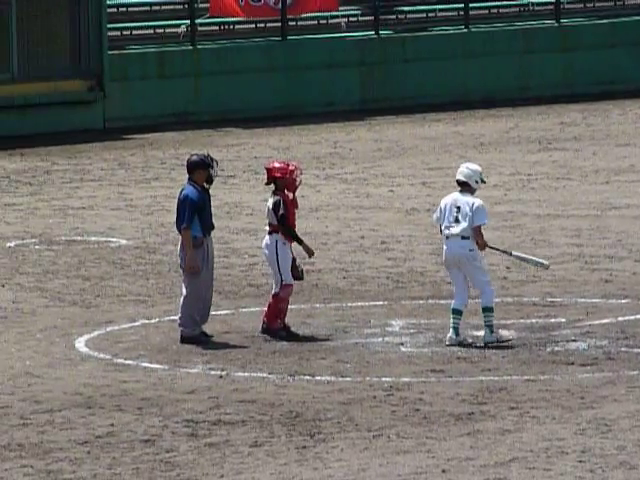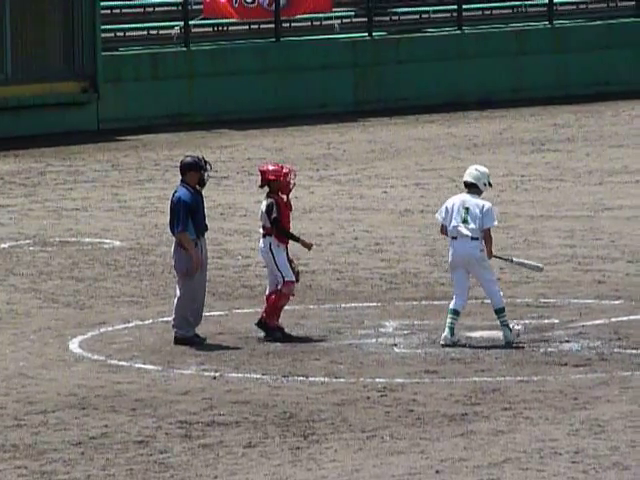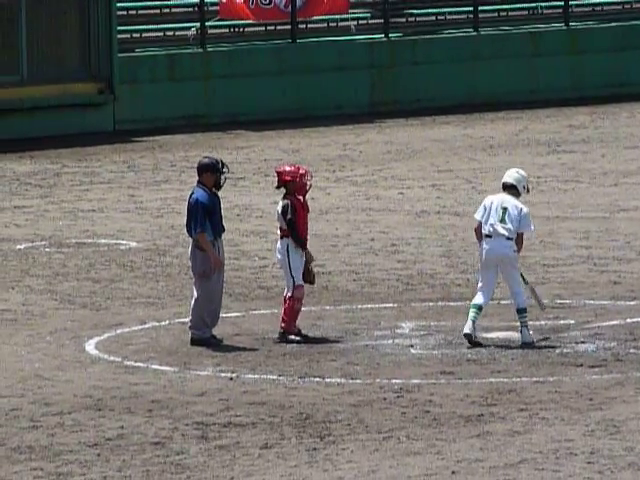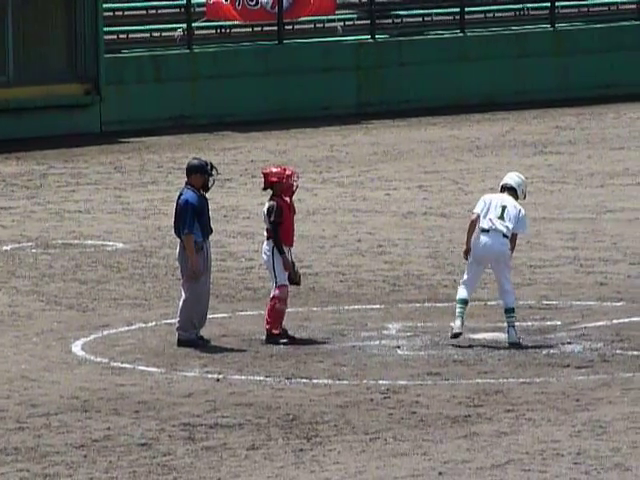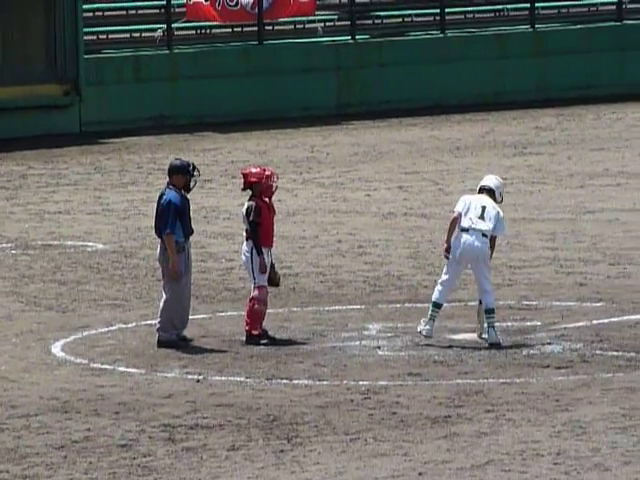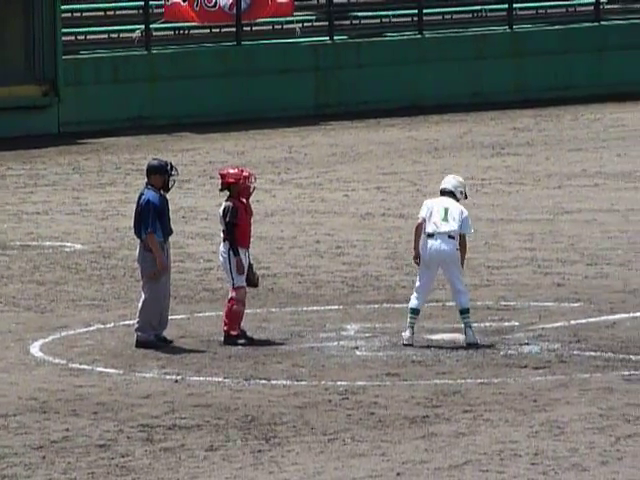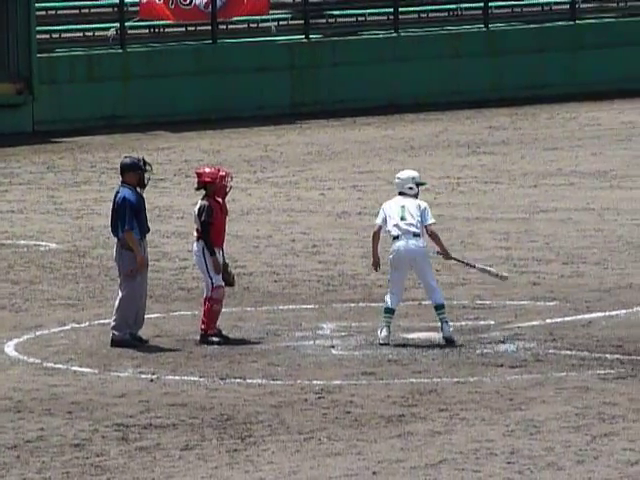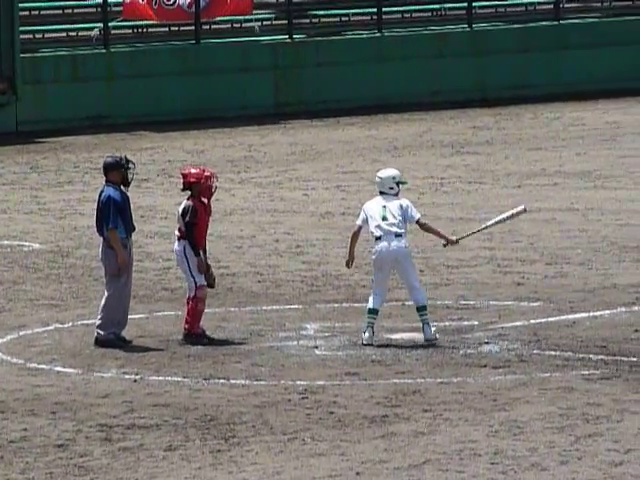
dt=0.2s
person 1, frame 1
left shoulder: (202, 190)
right shoulder: (189, 194)
right elbow: (185, 227)
right wrist: (189, 254)
left hip: (205, 242)
right hip: (195, 246)
left knee: (205, 289)
right knee: (192, 290)
left ankle: (197, 327)
right ankle: (188, 331)
person 1, frame 2
left shoulder: (194, 192)
right shoulder: (182, 196)
right elbow: (181, 230)
right wrist: (194, 254)
left hip: (199, 244)
right hip: (187, 248)
left knee: (197, 291)
right knee: (186, 291)
left ankle: (190, 329)
right ankle: (182, 333)
person 1, frame 3
left shoulder: (210, 194)
right shoulder: (200, 197)
right elbow: (199, 231)
right wrist: (212, 254)
left hip: (216, 245)
right hip: (204, 249)
left knee: (214, 292)
right knee: (204, 292)
left ankle: (206, 331)
right ankle: (198, 334)
person 1, frame 4
left shoulder: (197, 195)
right shoulder: (189, 198)
right elbow: (186, 232)
right wrist: (192, 258)
left hip: (202, 247)
right hip: (193, 250)
left knee: (202, 293)
right knee: (192, 293)
left ankle: (194, 332)
right ankle: (185, 335)
person 1, frame 5
left shoulder: (177, 195)
right shoulder: (171, 199)
right elbow: (168, 232)
right wrist: (173, 259)
left hip: (182, 247)
right hip: (174, 250)
left knee: (183, 293)
right knee: (173, 294)
left ankle: (176, 332)
right ankle: (165, 335)
person 1, frame 6
left shoulder: (156, 195)
right shoulder: (150, 198)
right elbow: (149, 232)
right wrist: (159, 257)
left hip: (161, 248)
right hip: (152, 251)
left knee: (162, 293)
right knee: (151, 294)
left ankle: (156, 333)
right ankle: (143, 336)
person 1, frame 7
left shoulder: (133, 193)
right shoulder: (126, 196)
right elbow: (126, 230)
right wrist: (139, 253)
left hip: (137, 247)
right hip: (129, 249)
left knee: (139, 292)
right knee: (128, 293)
left ankle: (131, 332)
right ankle: (119, 335)
person 1, frame 8
left shoulder: (117, 192)
right shoulder: (111, 195)
right elbow: (110, 228)
right wrist: (120, 253)
left hip: (123, 245)
right hip: (115, 248)
left knee: (123, 292)
right knee: (114, 293)
left ankle: (114, 332)
right ankle: (103, 334)
person 2, frame 1
left shoulder: (284, 197)
right shoulder: (278, 200)
right elbow: (286, 226)
left wrist: (291, 254)
right wrist: (303, 245)
left hip: (282, 245)
right hip: (276, 245)
left knee: (282, 286)
right knee: (285, 285)
left ankle: (279, 324)
right ankle: (269, 324)
person 2, frame 2
left shoulder: (279, 200)
right shoulder: (272, 202)
right elbow: (279, 229)
left wrist: (287, 256)
right wrist: (300, 241)
left hip: (278, 247)
right hip: (272, 247)
left knee: (276, 286)
right knee: (288, 283)
left ankle: (273, 326)
right ankle: (266, 320)
person 2, frame 3
left shoulder: (297, 201)
right shoulder: (288, 203)
right elbow: (292, 231)
left wrist: (303, 252)
right wrist: (306, 251)
left hip: (295, 249)
right hip: (289, 248)
left knee: (293, 289)
right knee: (297, 288)
left ankle: (291, 328)
right ankle: (286, 330)
person 2, frame 4
left shoulder: (284, 202)
right shoulder: (274, 205)
right elbow: (274, 233)
left wrist: (288, 256)
right wrist: (284, 256)
left hip: (283, 250)
right hip: (275, 251)
left knee: (282, 290)
right knee: (280, 289)
left ankle: (278, 328)
right ankle: (272, 332)
person 2, frame 5
left shoulder: (264, 203)
right shoulder: (253, 205)
right elbow: (253, 234)
left wrist: (269, 259)
right wrist: (261, 257)
left hip: (264, 251)
right hip: (254, 252)
left knee: (262, 291)
right knee: (259, 290)
left ankle: (258, 329)
right ankle: (251, 333)
person 2, frame 6
left shoulder: (242, 204)
right shoulder: (230, 206)
right elbow: (230, 234)
left wrist: (246, 258)
right wrist: (237, 258)
left hip: (241, 251)
right hip: (231, 252)
left knee: (239, 291)
right knee: (238, 291)
left ankle: (236, 329)
right ankle: (230, 333)
person 2, frame 7
left shoulder: (217, 204)
right shoulder: (206, 205)
right elbow: (205, 234)
left wrist: (222, 257)
right wrist: (214, 257)
left hip: (214, 251)
right hip: (205, 251)
left knee: (213, 290)
right knee: (217, 289)
left ankle: (212, 329)
right ankle: (206, 332)
person 2, frame 8
left shoulder: (202, 204)
right shoulder: (190, 205)
right elbow: (189, 234)
left wrist: (205, 258)
right wrist: (199, 257)
left hip: (194, 251)
right hip: (186, 250)
left knee: (199, 290)
right knee: (199, 289)
left ankle: (195, 329)
right ankle: (190, 332)
person 3, frame 1
left shoulder: (445, 201)
right shoulder: (476, 203)
left elbow: (440, 229)
right elbow: (477, 232)
right wrist: (482, 244)
left hip: (448, 249)
right hip: (467, 249)
left knee: (460, 293)
right knee: (486, 290)
left ankle: (454, 334)
right ankle: (490, 333)
person 3, frame 2
left shoulder: (452, 201)
right shoulder: (484, 205)
left elbow: (443, 230)
right elbow: (487, 235)
right wrist: (489, 251)
left hip: (455, 250)
right hip: (475, 250)
left knee: (459, 294)
right knee: (493, 291)
left ankle: (448, 333)
right ankle: (506, 331)
person 3, frame 3
left shoulder: (489, 200)
right shoulder: (522, 208)
left elbow: (477, 227)
right elbow: (520, 238)
right wrist: (515, 256)
left hip: (488, 247)
right hip: (508, 248)
left knee: (484, 291)
right knee: (518, 291)
left ankle: (470, 325)
right ankle: (525, 333)
person 3, frame 4
left shoulder: (488, 198)
right shoulder: (519, 209)
left elbow: (474, 220)
right elbow: (515, 239)
left wrist: (467, 243)
right wrist: (508, 258)
left hip: (481, 243)
right hip: (502, 246)
left knee: (467, 284)
right knee: (507, 290)
left ankle: (458, 322)
right ankle: (512, 333)
person 3, frame 5
left shoulder: (467, 199)
right shoulder: (497, 211)
left elbow: (455, 218)
right elbow: (493, 241)
left wrist: (447, 242)
right wrist: (487, 262)
left hip: (461, 243)
right hip: (482, 246)
left knee: (444, 285)
right knee: (486, 290)
left ankle: (428, 325)
right ankle: (491, 333)
person 3, frame 6
left shoulder: (430, 202)
right shoulder: (461, 210)
left elbow: (419, 224)
right elbow: (462, 239)
left wrist: (416, 249)
right wrist: (461, 264)
left hip: (429, 247)
right hip: (450, 249)
left knee: (420, 291)
right knee: (460, 292)
left ankle: (409, 332)
right ankle: (469, 333)
person 3, frame 7
left shoulder: (388, 205)
right shoulder: (420, 204)
left elbow: (376, 231)
right elbow: (431, 231)
left wrist: (375, 255)
right wrist: (444, 250)
left hip: (398, 248)
right hip: (418, 246)
left knee: (394, 291)
right knee: (432, 287)
left ankle: (384, 332)
right ankle: (446, 328)
person 3, frame 8
left shoulder: (369, 205)
right shoulder: (402, 202)
left elbow: (356, 231)
right elbow: (422, 224)
left wrist: (351, 253)
right wrist: (446, 237)
left hip: (380, 249)
right hip: (400, 247)
left knee: (377, 291)
right knee: (415, 288)
left ankle: (368, 333)
right ankle: (427, 330)
